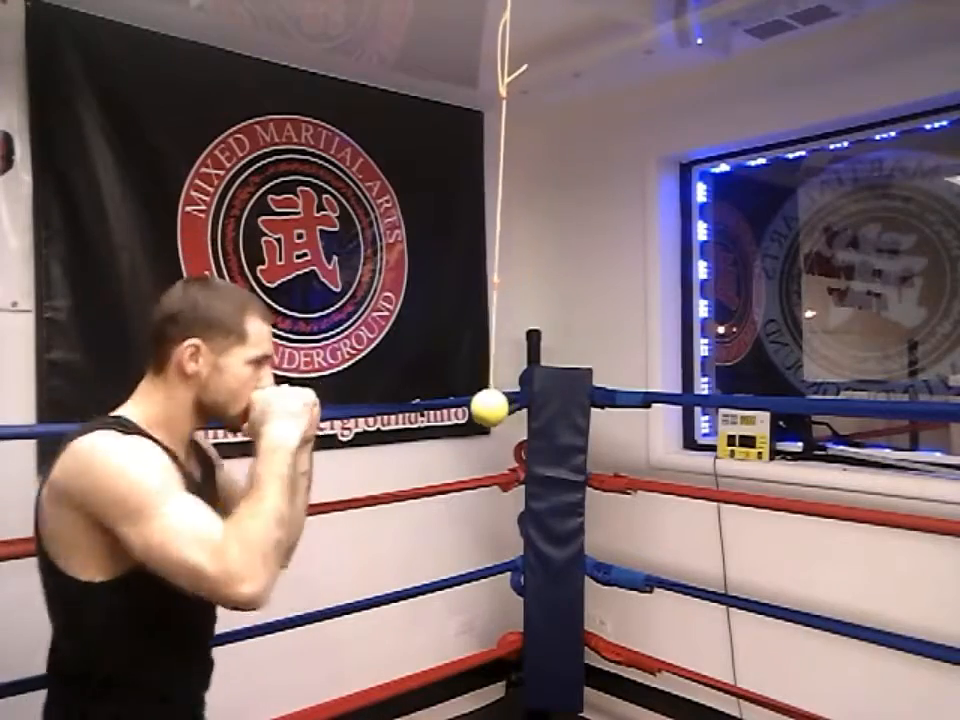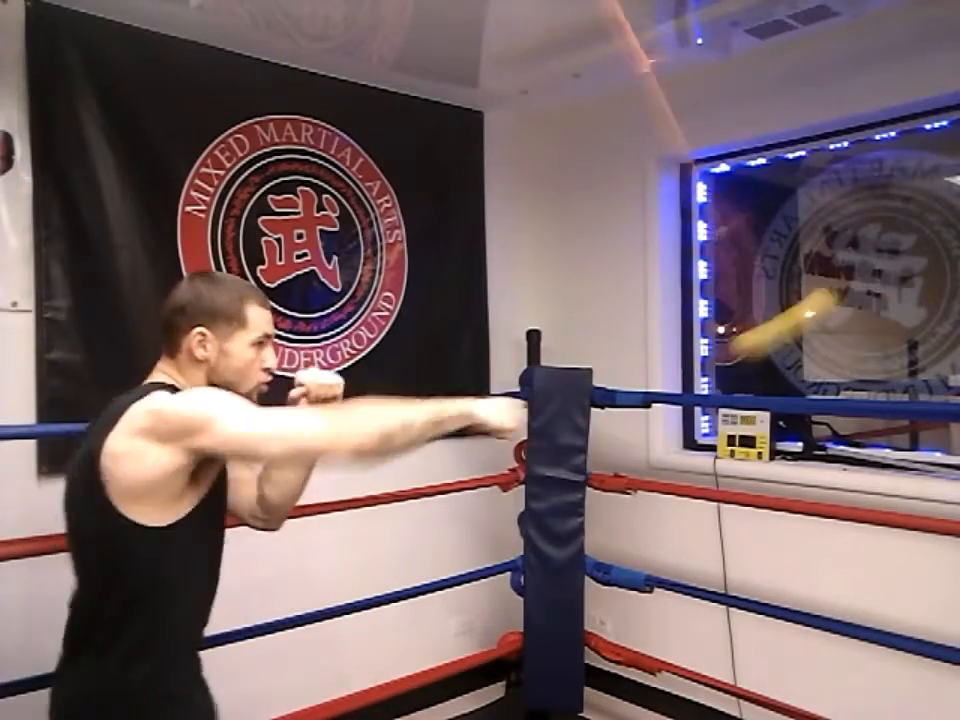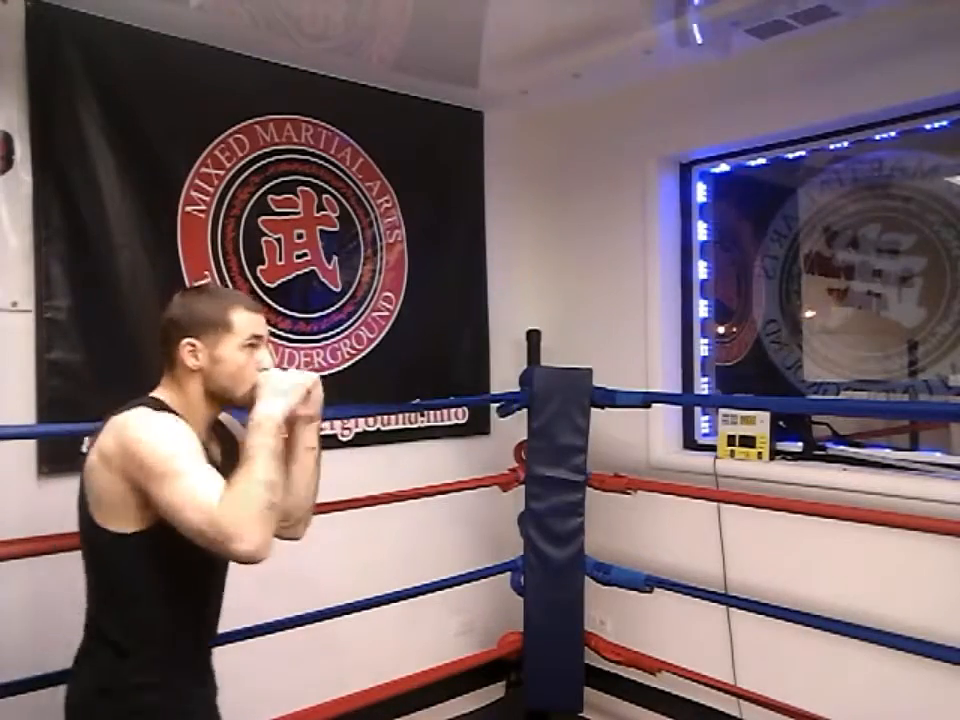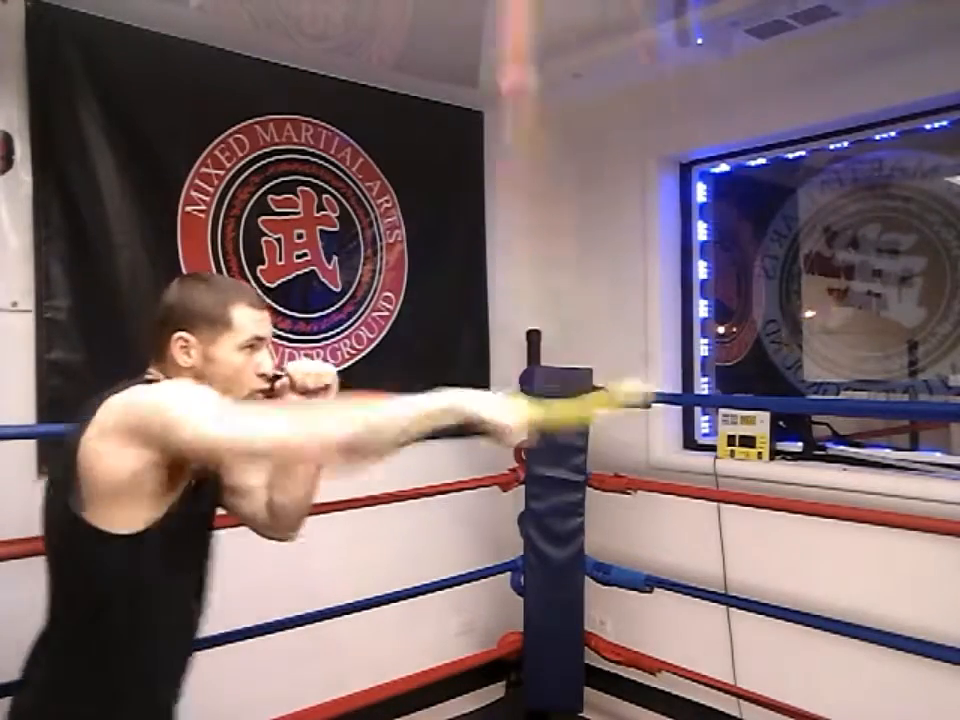
dt=0.3s
person 1, frame 1
left shoulder: (188, 452)
right shoulder: (110, 459)
left elbow: (271, 548)
right elbow: (243, 579)
left wrist: (295, 446)
right wrist: (279, 440)
person 1, frame 2
left shoulder: (175, 414)
right shoulder: (171, 417)
left elbow: (263, 508)
right elbow: (327, 440)
left wrist: (317, 417)
right wrist: (468, 410)
person 1, frame 3
left shoulder: (220, 432)
right shoulder: (145, 432)
left elbow: (289, 521)
right elbow: (244, 537)
left wrist: (303, 425)
right wrist: (268, 418)
person 1, frame 4
left shoulder: (185, 434)
right shoulder: (152, 413)
left elbow: (277, 517)
right elbow: (319, 440)
left wrist: (301, 415)
right wrist: (459, 402)
